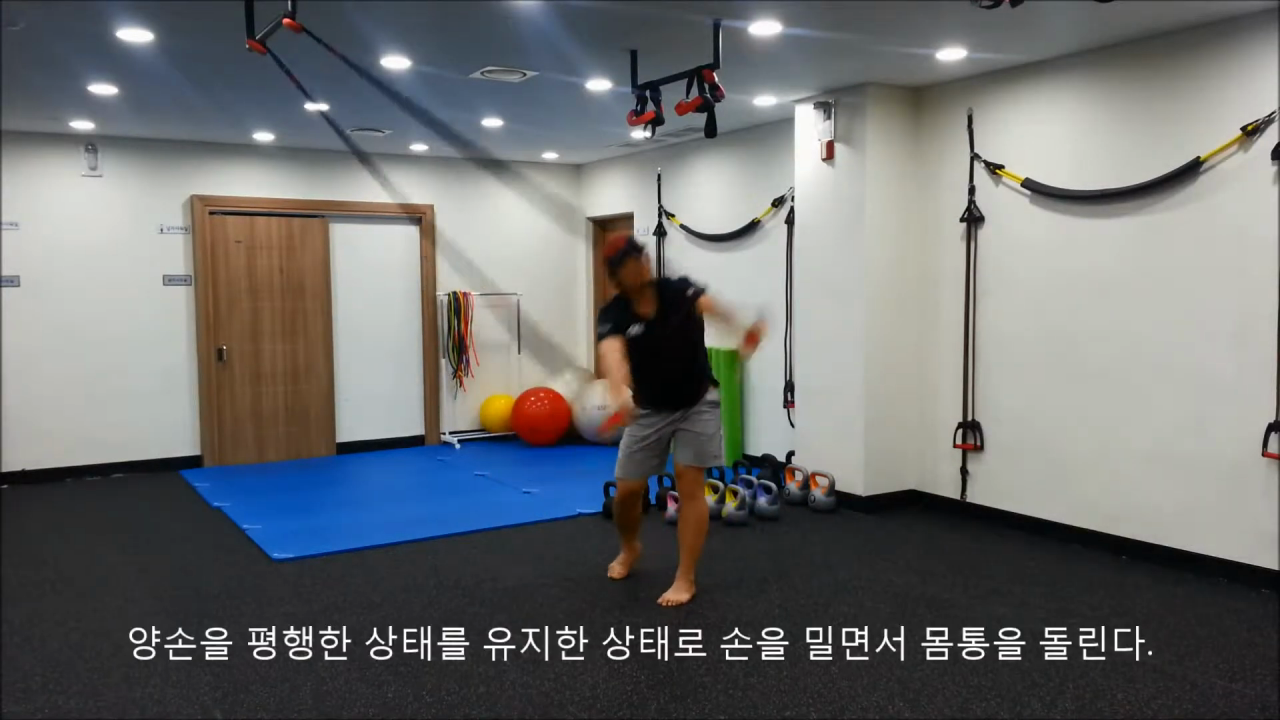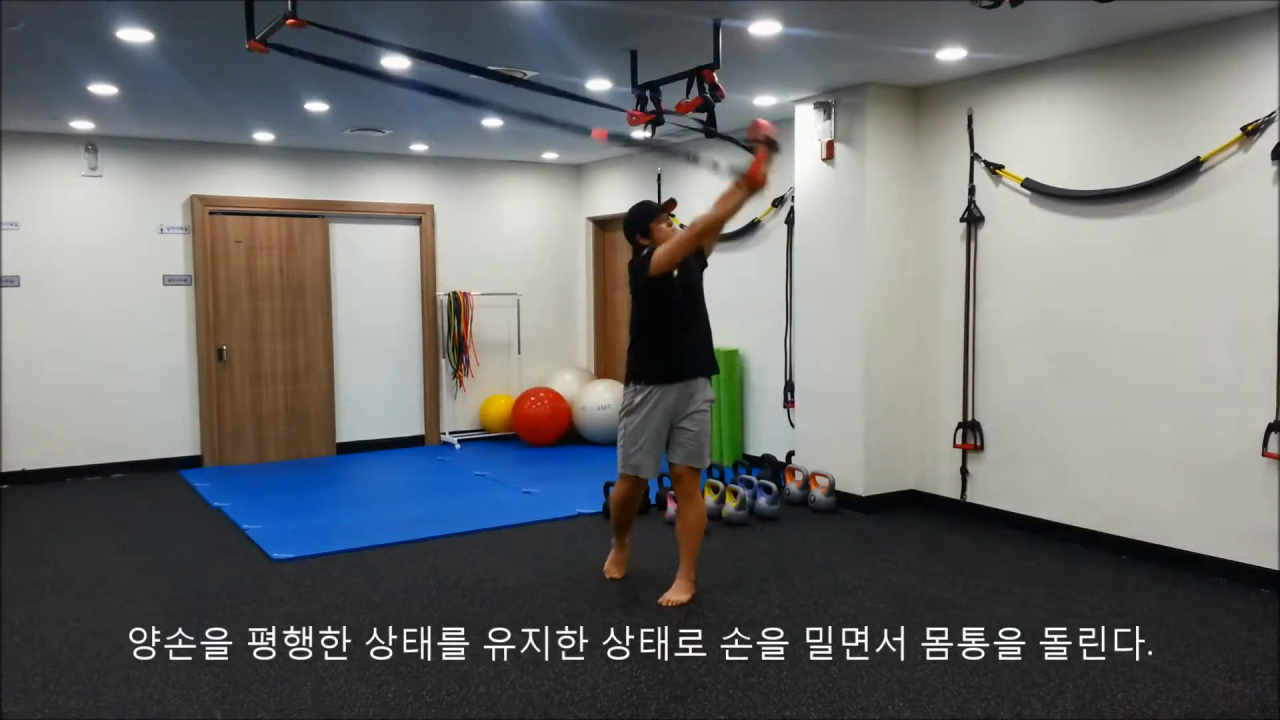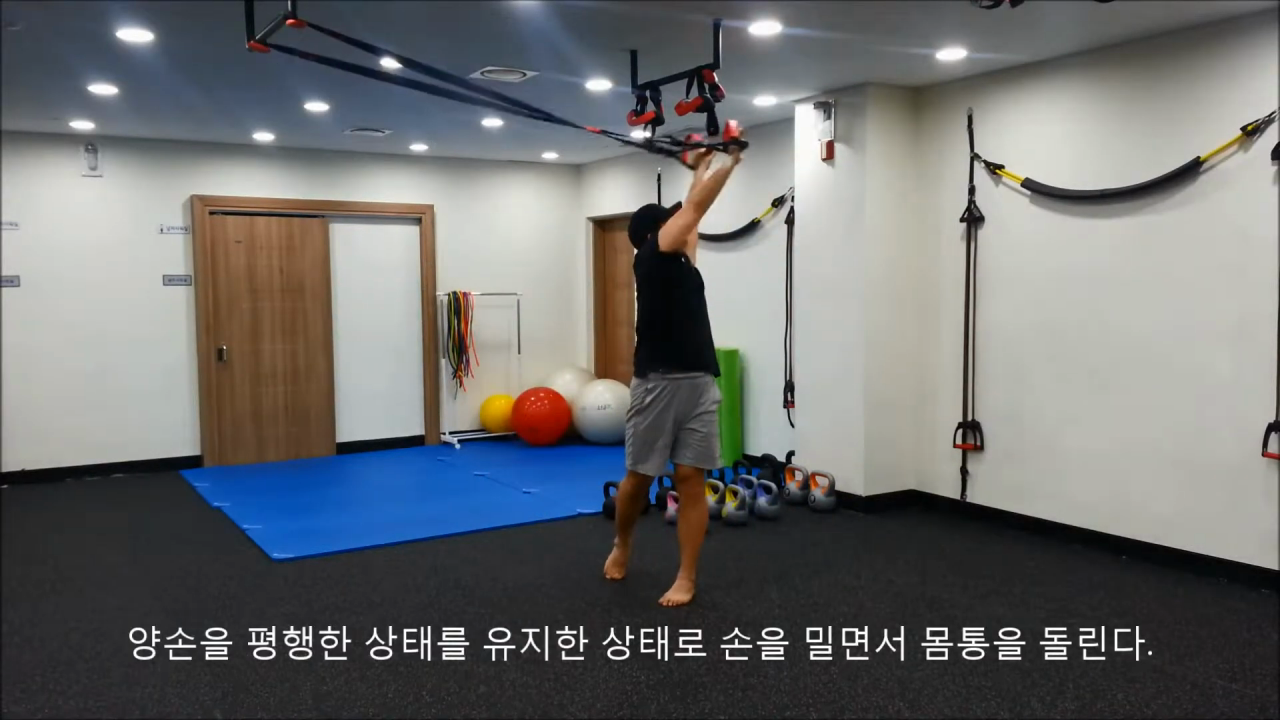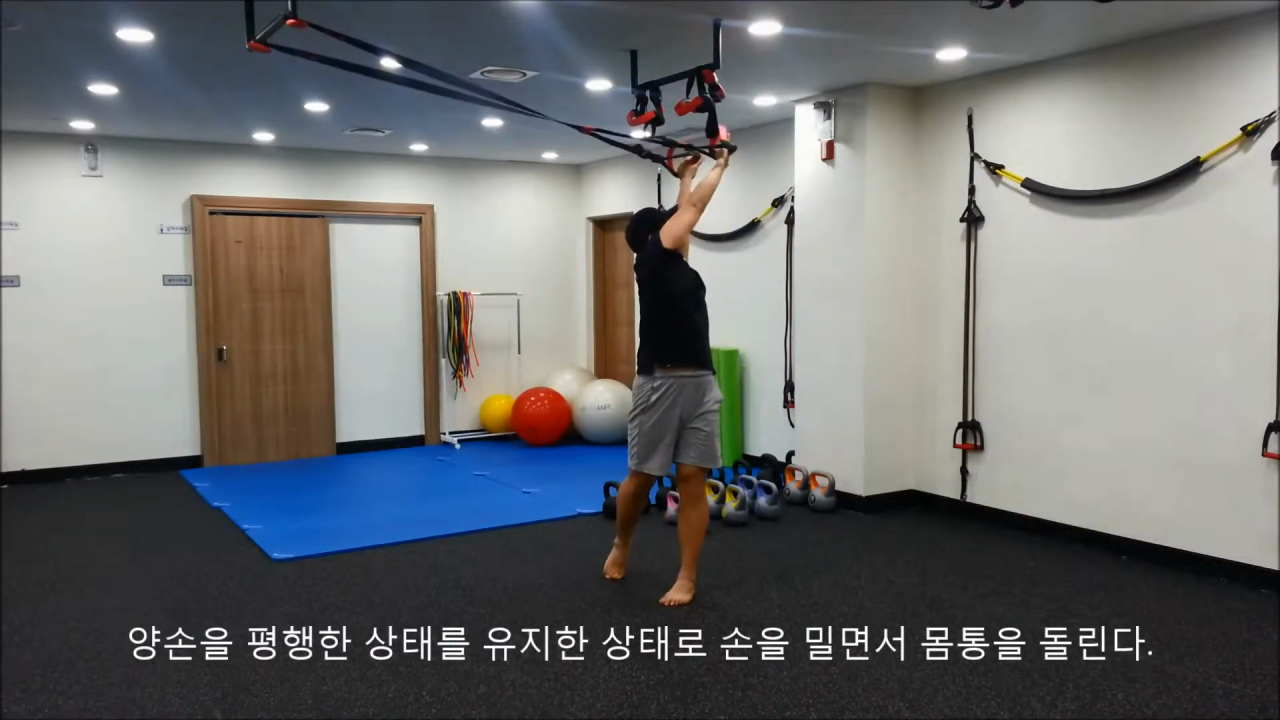
dt=0.3s
person 1, frame 1
left shoulder: (679, 291)
right shoulder: (614, 314)
left elbow: (712, 307)
right elbow: (613, 358)
left wrist: (744, 329)
right wrist: (621, 399)
left hip: (697, 402)
right hip: (649, 409)
left knee: (690, 485)
right knee: (627, 489)
left ankle: (685, 579)
right ankle: (629, 547)
person 1, frame 2
left shoulder: (690, 262)
right shoulder: (642, 265)
left elbow: (719, 217)
right elbow: (697, 229)
left wrist: (752, 171)
right wrist: (748, 183)
left hip: (693, 388)
right hip: (647, 390)
left knee: (687, 480)
right knee: (632, 480)
left ankle: (686, 578)
right ankle: (619, 546)
person 1, frame 3
left shoulder: (681, 261)
right shoulder: (650, 259)
left elbow: (693, 213)
right elbow: (693, 208)
left wrist: (701, 167)
right wrist: (730, 161)
left hip: (700, 385)
right hip: (656, 384)
left knee: (690, 480)
right knee: (639, 476)
left ankle: (686, 578)
right ankle: (620, 547)
person 1, frame 4
left shoulder: (676, 263)
right shoulder: (652, 259)
left elbow: (687, 212)
right elbow: (692, 208)
left wrist: (687, 175)
right wrist: (719, 164)
left hip: (701, 384)
right hip: (660, 383)
left knee: (692, 481)
right knee: (641, 476)
left ankle: (687, 578)
right ankle: (621, 546)
